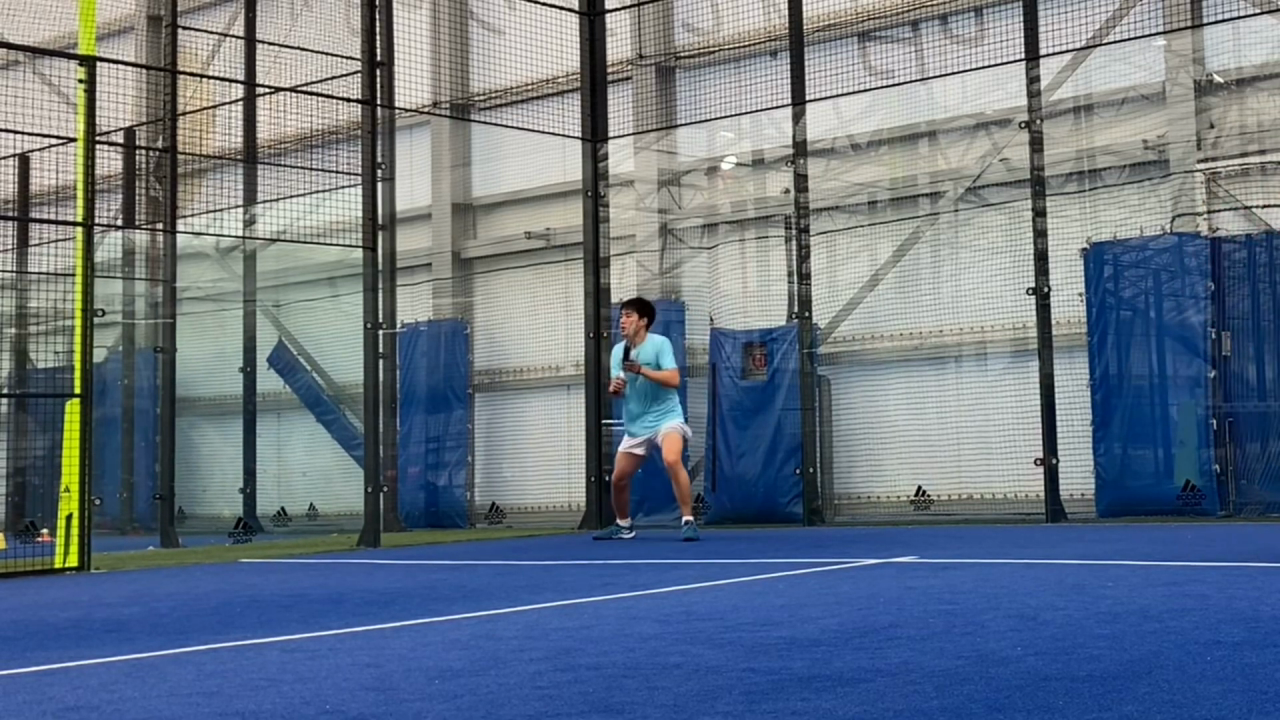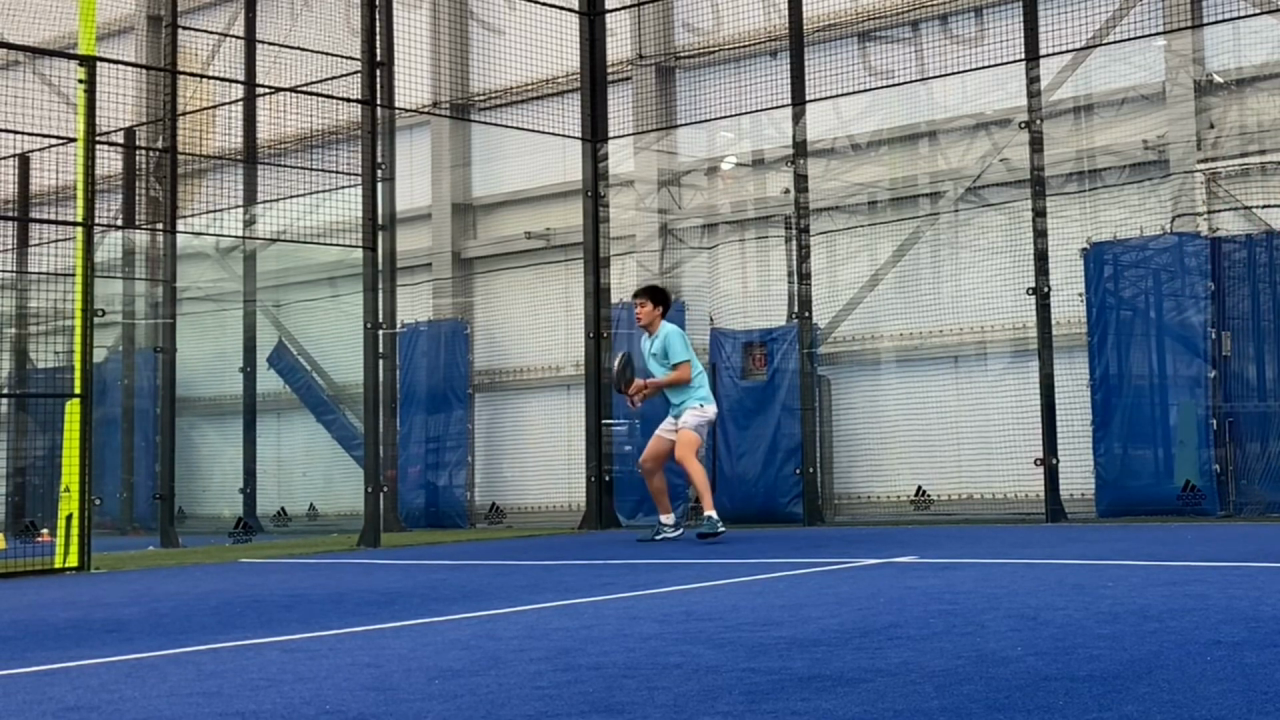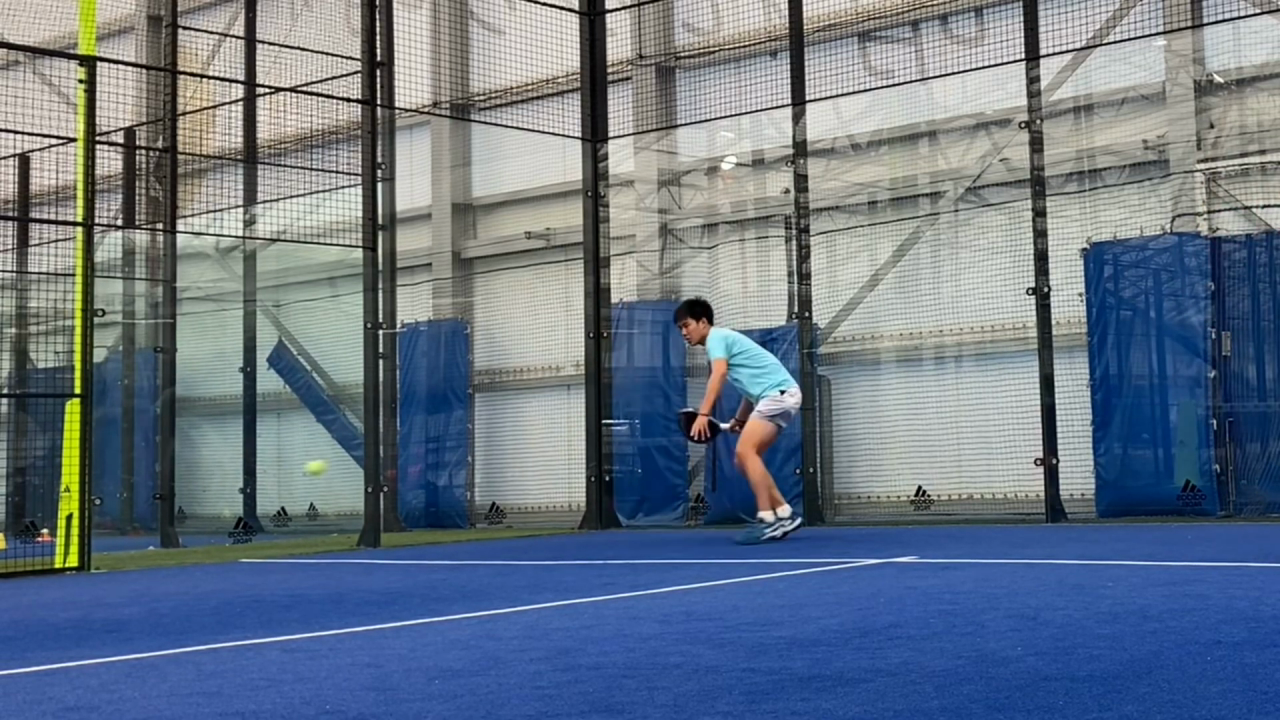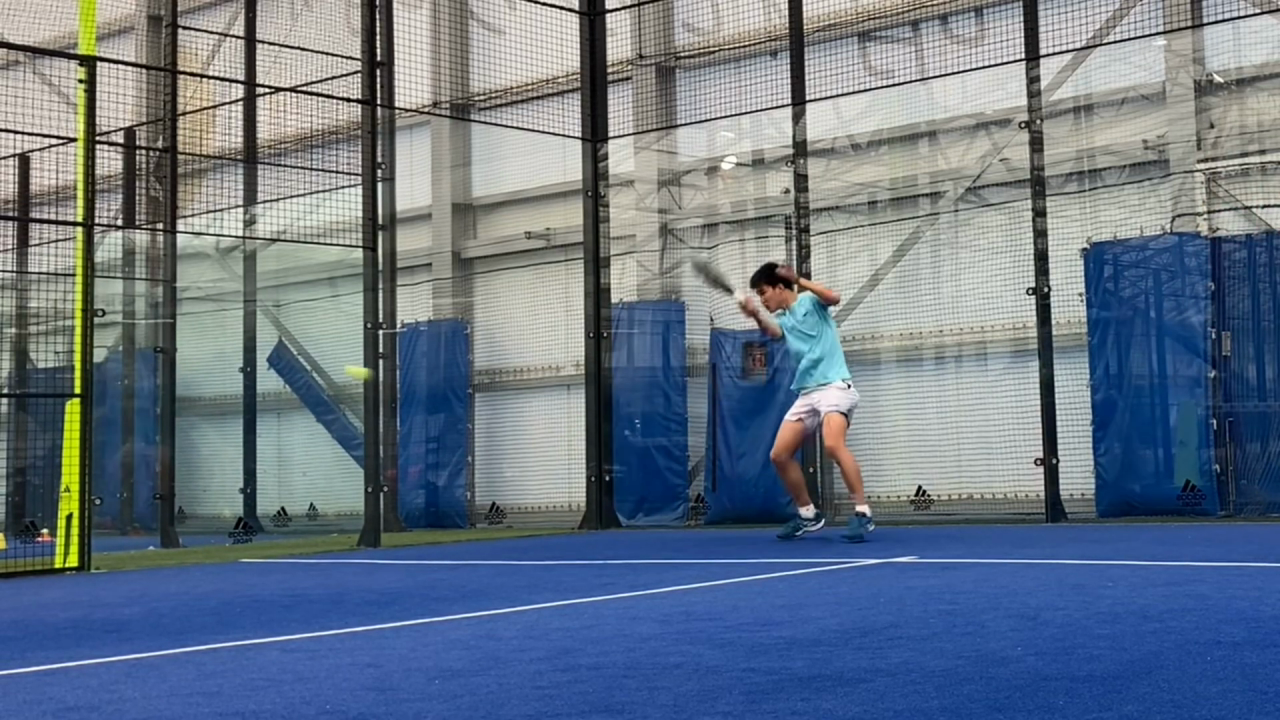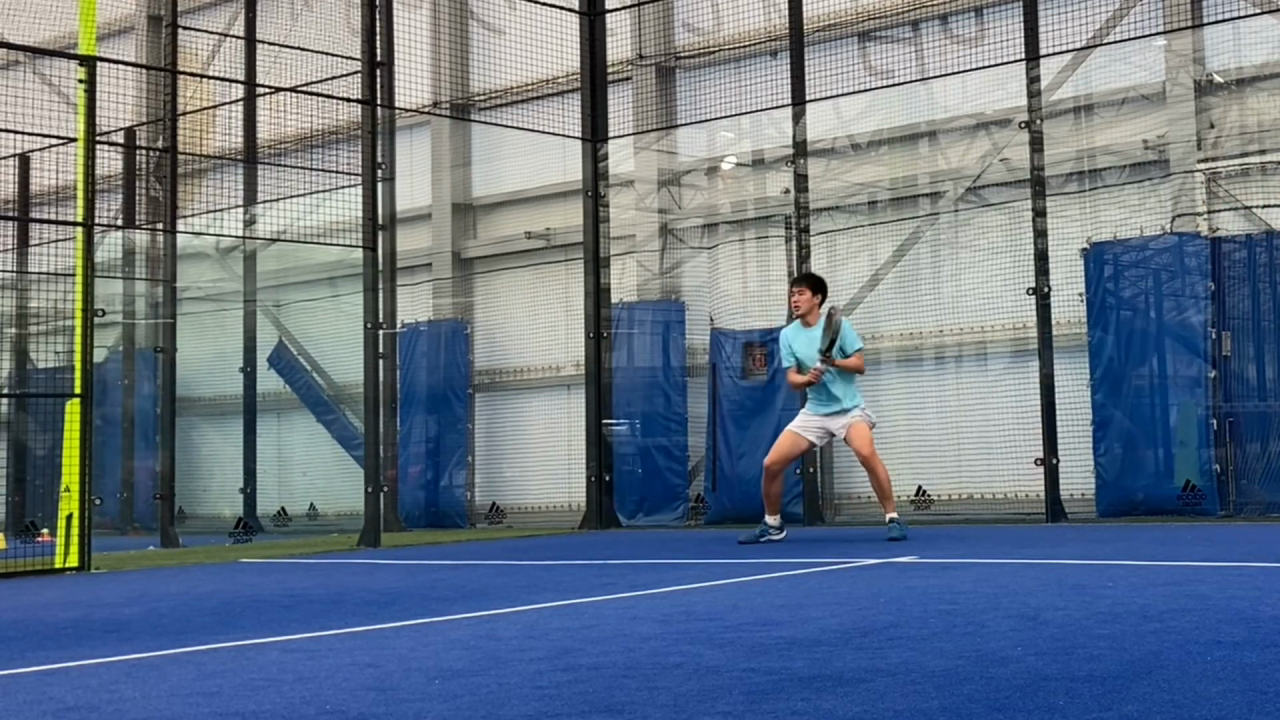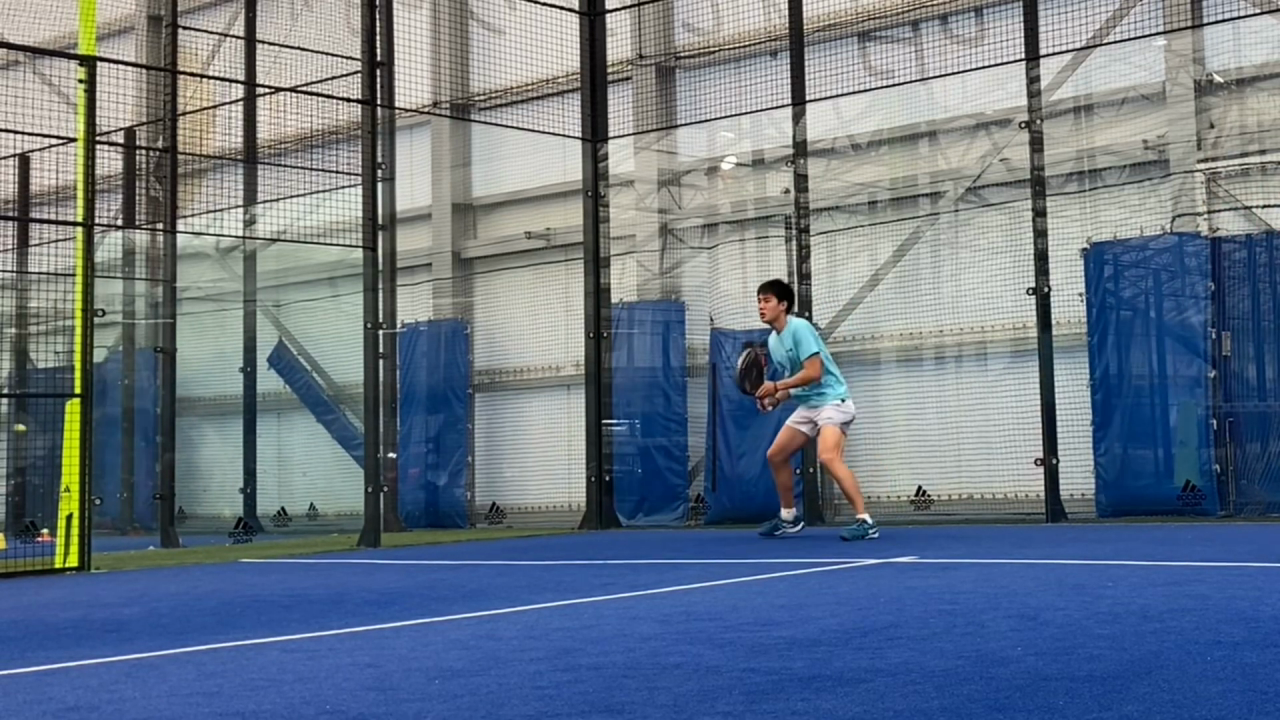
dt=0.4s
person 1, frame 1
left shoulder: (660, 344)
right shoulder: (618, 351)
left elbow: (674, 381)
right elbow: (619, 388)
left wrist: (641, 370)
right wrist: (616, 388)
left hip: (667, 419)
right hip: (636, 426)
left knee: (672, 460)
right knee: (619, 480)
left ankle: (688, 521)
right ankle: (622, 525)
person 1, frame 2
left shoulder: (670, 333)
right shoulder: (646, 341)
left elbow: (685, 375)
left wrist: (647, 385)
right wrist: (641, 389)
left hip: (699, 405)
right hip: (679, 412)
left knee: (684, 455)
right knee: (648, 463)
left ankle: (712, 519)
right ankle: (668, 523)
person 1, frame 3
left shoulder: (716, 338)
right shoulder: (721, 339)
left elbow: (719, 374)
left wrist: (703, 414)
right wrist: (740, 418)
left hip: (780, 393)
right hip: (768, 396)
left knee: (745, 451)
right knee: (744, 454)
left ankle: (777, 517)
right ankle: (776, 517)
person 1, frame 4
left shoulder: (811, 300)
right shoulder: (779, 318)
left elbow: (833, 297)
right elbow: (773, 331)
left wrist: (798, 282)
right wrist: (752, 311)
left hip: (833, 385)
right hip: (806, 393)
left knee: (833, 443)
right knee: (779, 454)
left ankle: (863, 514)
right ankle: (808, 515)
person 1, frame 5
left shoulder: (839, 324)
right shoulder: (787, 335)
left elbow: (859, 365)
right elbow: (792, 378)
left wrist: (833, 362)
right wrist: (807, 378)
left hip: (848, 409)
right hip: (815, 412)
left knee: (866, 453)
right knee: (772, 464)
left ankle: (893, 519)
right ankle: (772, 525)
person 1, frame 6
left shoulder: (800, 328)
right shoulder: (773, 340)
left elbow: (815, 373)
left wrist: (775, 387)
right wrist: (776, 399)
left hip: (833, 400)
right hip: (810, 406)
left knee: (828, 458)
right knee: (776, 455)
left ankle: (865, 520)
right ankle: (788, 517)
